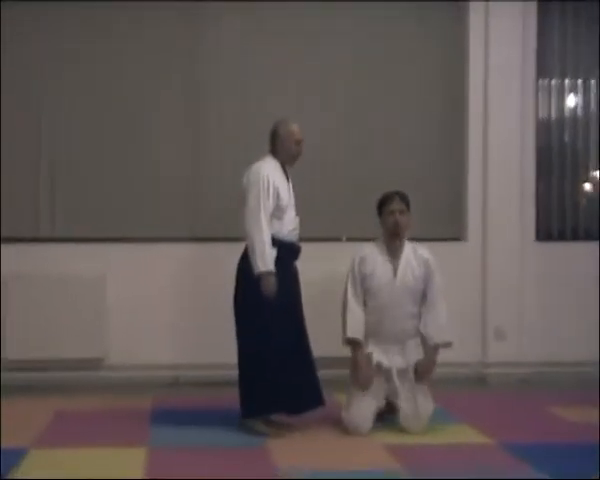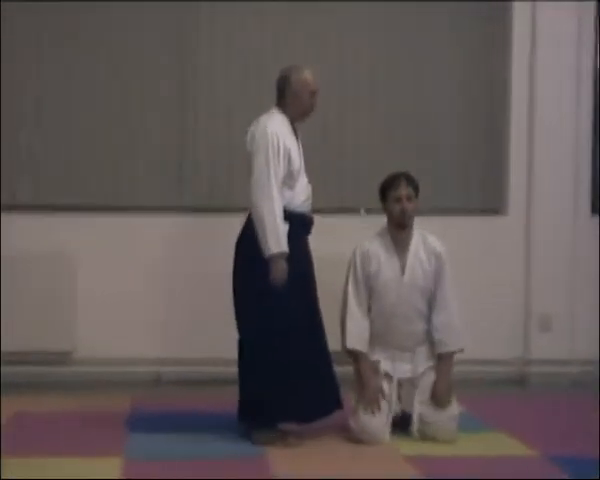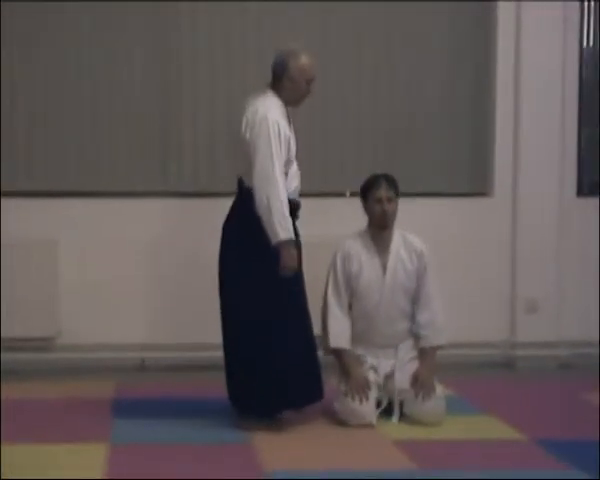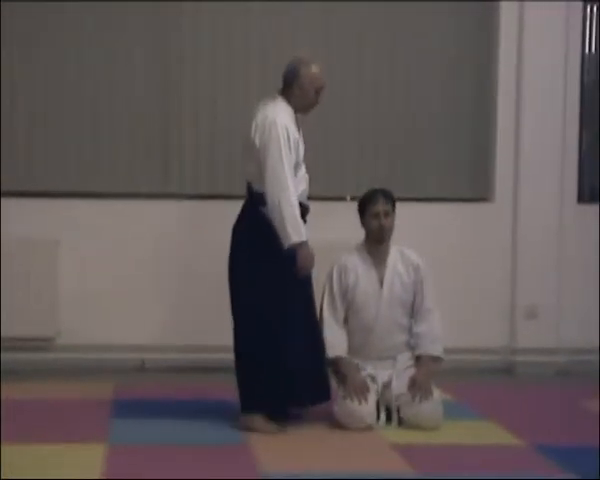
dt=0.4s
person 1, frame 1
left shoulder: (280, 173)
right shoulder: (262, 173)
right elbow: (257, 225)
right wrist: (265, 272)
left hip: (281, 263)
right hip: (265, 265)
left knee: (283, 339)
right knee: (263, 341)
left ankle: (264, 408)
right ankle: (256, 412)
person 1, frame 2
left shoulder: (286, 129)
right shoulder: (270, 130)
right elbow: (265, 196)
right wrist: (276, 254)
left hip: (288, 239)
right hip: (271, 243)
left knee: (291, 331)
right knee: (270, 333)
left ankle: (270, 414)
right ankle: (261, 420)
person 1, frame 3
left shoulder: (273, 109)
right shoulder: (267, 115)
right elbow: (268, 183)
right wrist: (285, 241)
left hip: (266, 223)
right hip: (259, 228)
left knee: (277, 316)
right knee: (259, 318)
left ankle: (265, 401)
right ankle: (254, 405)
person 1, frame 4
left shoulder: (280, 113)
right shoulder: (276, 121)
right elbow: (279, 188)
left wrist: (295, 238)
right wrist: (299, 243)
left hip: (274, 229)
right hip: (266, 232)
left knee: (288, 317)
right knee: (266, 321)
left ankle: (275, 399)
right ankle: (256, 408)
person 2, frame 1
left shoulder: (423, 259)
right shoulder: (364, 258)
left elbow: (434, 308)
right elbow: (353, 306)
left wrist: (431, 353)
right wrist: (358, 353)
left hip: (410, 352)
right hip: (372, 351)
left knee: (416, 424)
right knee: (357, 425)
left ankle: (392, 402)
right ankle: (378, 402)
person 2, frame 2
left shoulder: (434, 250)
right shoulder: (366, 252)
left elbow: (444, 311)
right elbow: (355, 311)
left wrist: (445, 371)
right wrist: (365, 372)
left hip: (422, 358)
right hip: (379, 358)
left knee: (443, 430)
right knee: (371, 432)
left ankle: (409, 414)
right ankle: (391, 412)
person 2, frame 3
left shoulder: (415, 249)
right shoulder: (348, 252)
left elbow: (427, 307)
right elbow: (336, 311)
left wrist: (428, 363)
right wrist: (351, 368)
left hip: (405, 353)
right hip: (362, 354)
left knee: (431, 412)
right knee: (358, 414)
left ankle: (394, 398)
right ankle: (374, 397)
person 2, frame 4
left shoulder: (412, 263)
right shoulder: (345, 267)
left elbow: (426, 318)
right elbow: (331, 323)
left wrist: (425, 369)
right wrist: (348, 373)
left hip: (403, 365)
right hip: (358, 366)
left knee: (429, 416)
right knee: (356, 417)
left ankle: (391, 405)
right ankle: (370, 402)
